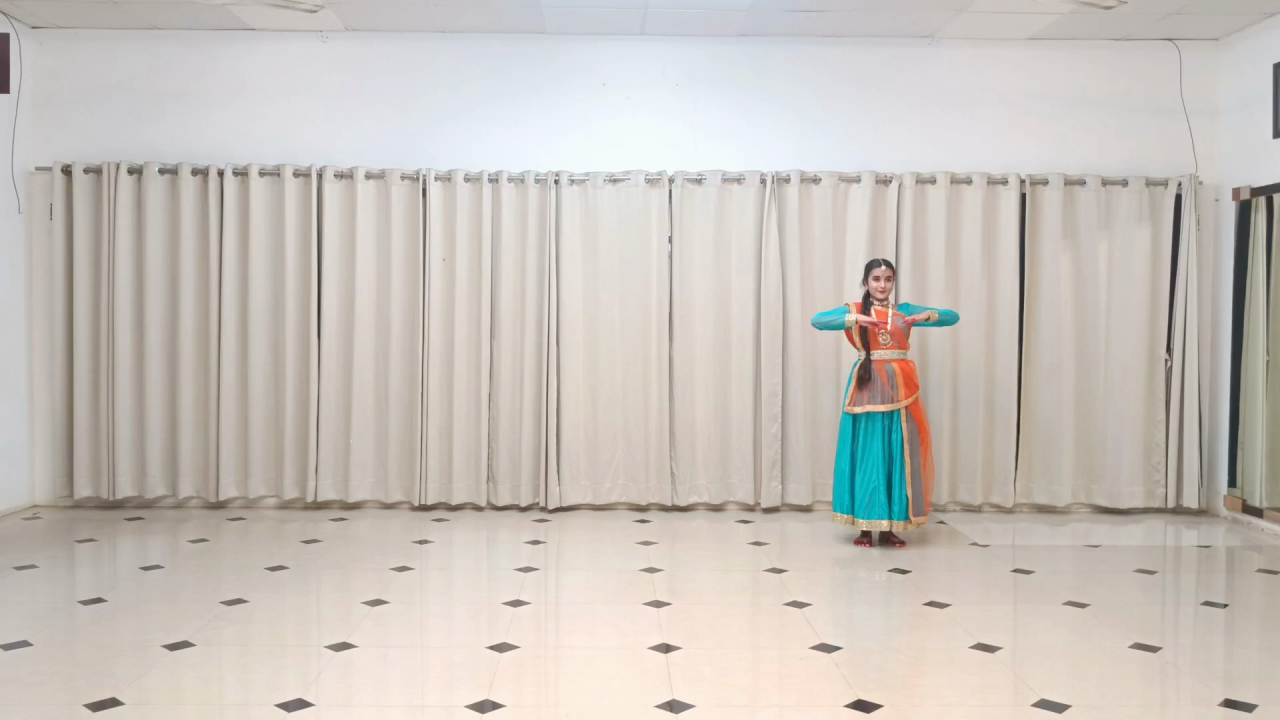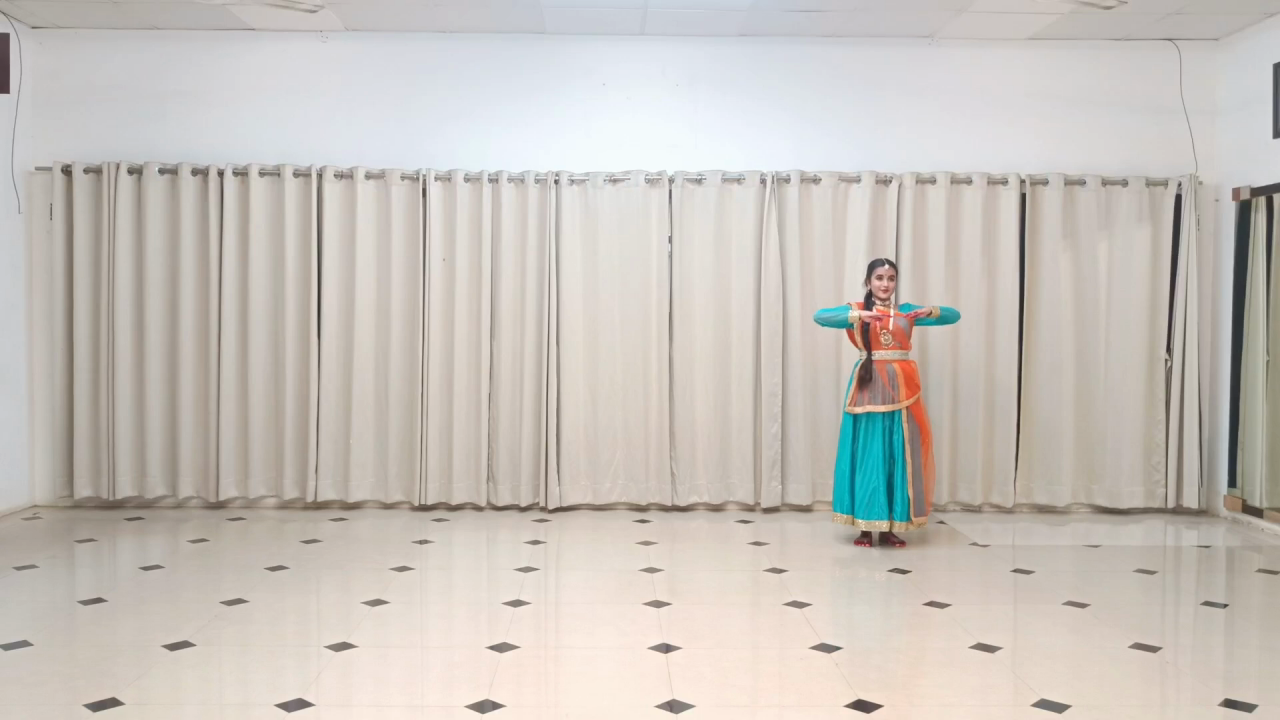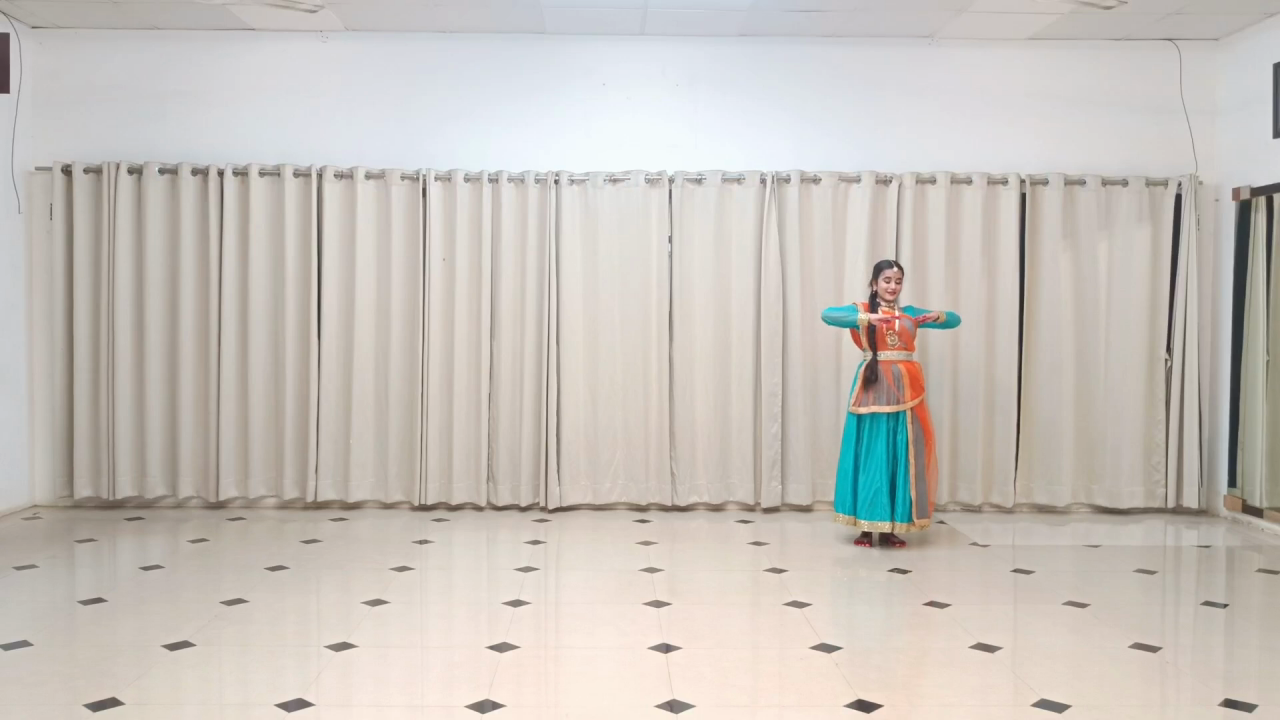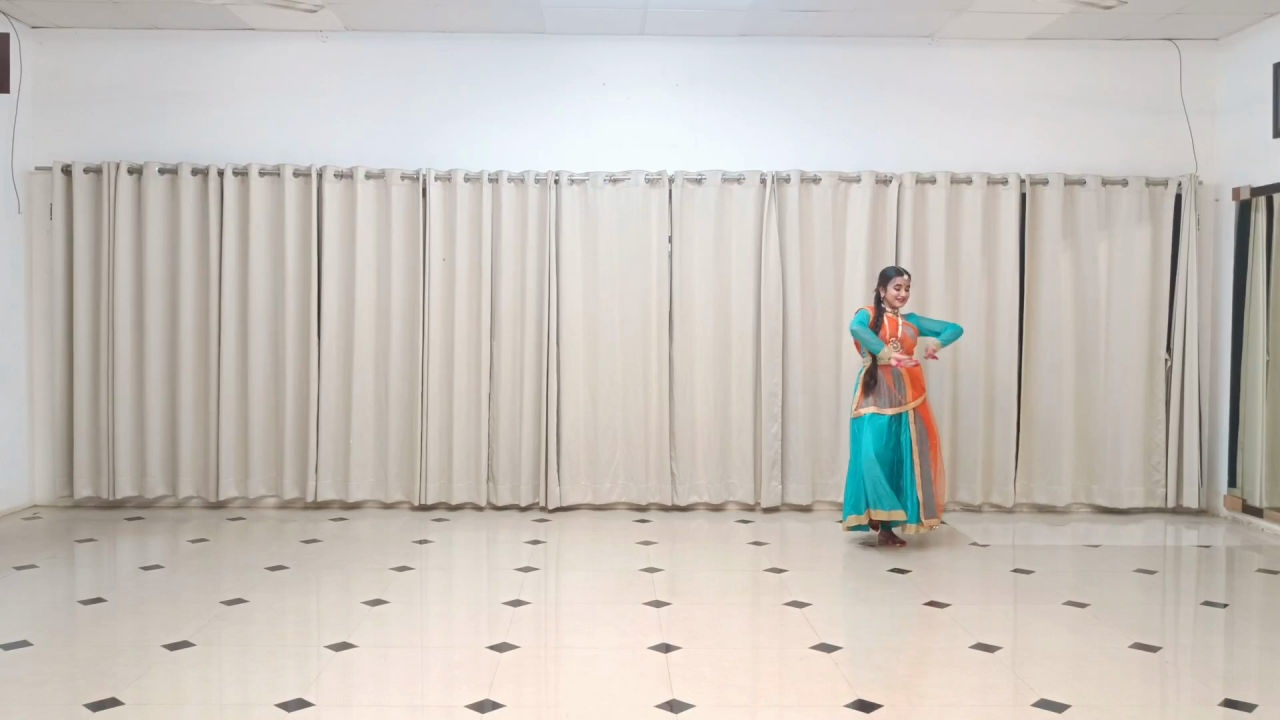
dt=0.4s
person 1, frame 1
left shoulder: (906, 310)
right shoulder: (854, 311)
left elbow: (952, 317)
right elbow: (818, 320)
left wrist: (927, 316)
right wrist: (856, 319)
left hip: (900, 388)
right hip: (867, 388)
left knee: (898, 453)
right knee: (867, 452)
left ankle: (890, 526)
right ankle: (865, 525)
person 1, frame 2
left shoulder: (907, 311)
right shoulder: (857, 310)
left elbow: (953, 315)
right elbow: (820, 317)
left wrist: (930, 311)
right wrist: (859, 315)
left hip: (901, 387)
right hip: (869, 387)
left knee: (900, 454)
right knee: (867, 453)
left ankle: (890, 526)
right ankle: (865, 526)
person 1, frame 3
left shoulder: (910, 313)
right shoulder: (861, 310)
left elbow: (954, 319)
right elbow: (828, 314)
left wrist: (936, 317)
right wrist: (869, 318)
left hip: (905, 389)
right hip: (873, 388)
left knee: (902, 455)
right knee: (871, 454)
left ankle: (890, 527)
right ankle: (865, 527)
person 1, frame 4
left shoulder: (912, 322)
right shoulder: (867, 316)
left elbow: (955, 329)
right elbow: (859, 329)
left wrist: (936, 342)
right wrist: (890, 354)
left hip: (906, 395)
right hip: (874, 393)
left knee: (904, 457)
right knee: (870, 455)
left ankle: (887, 527)
right ankle: (875, 517)
